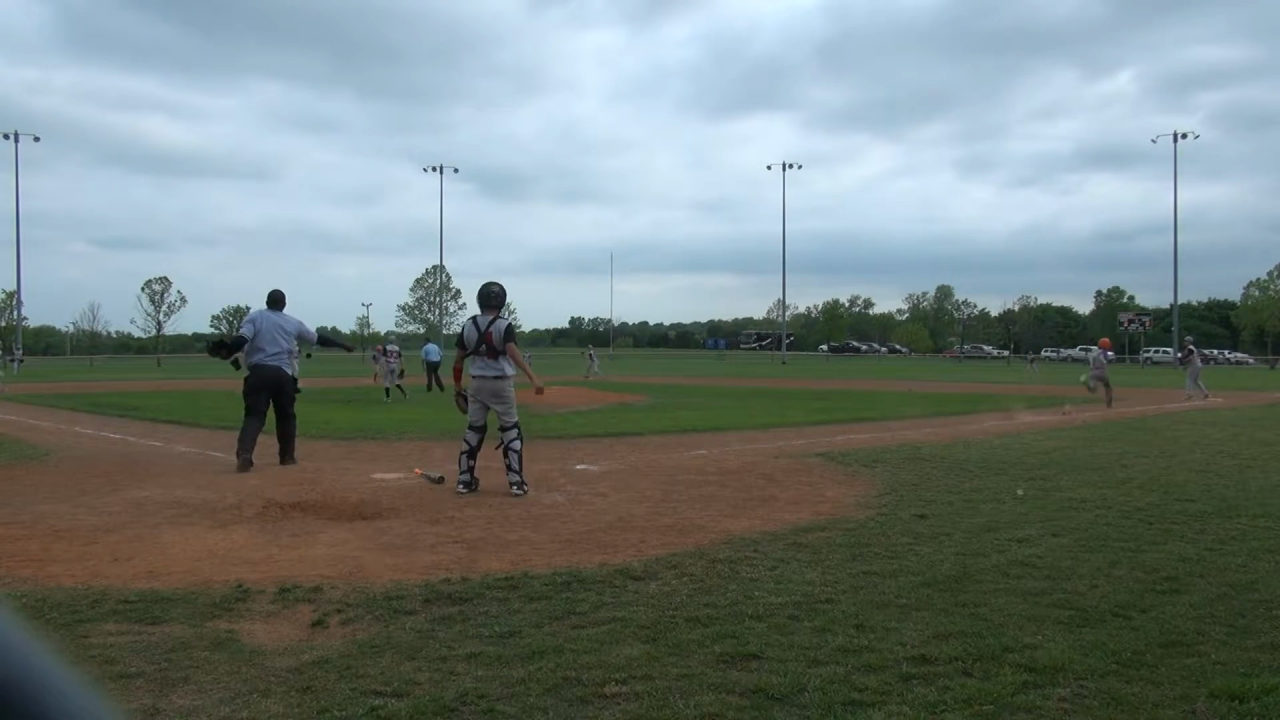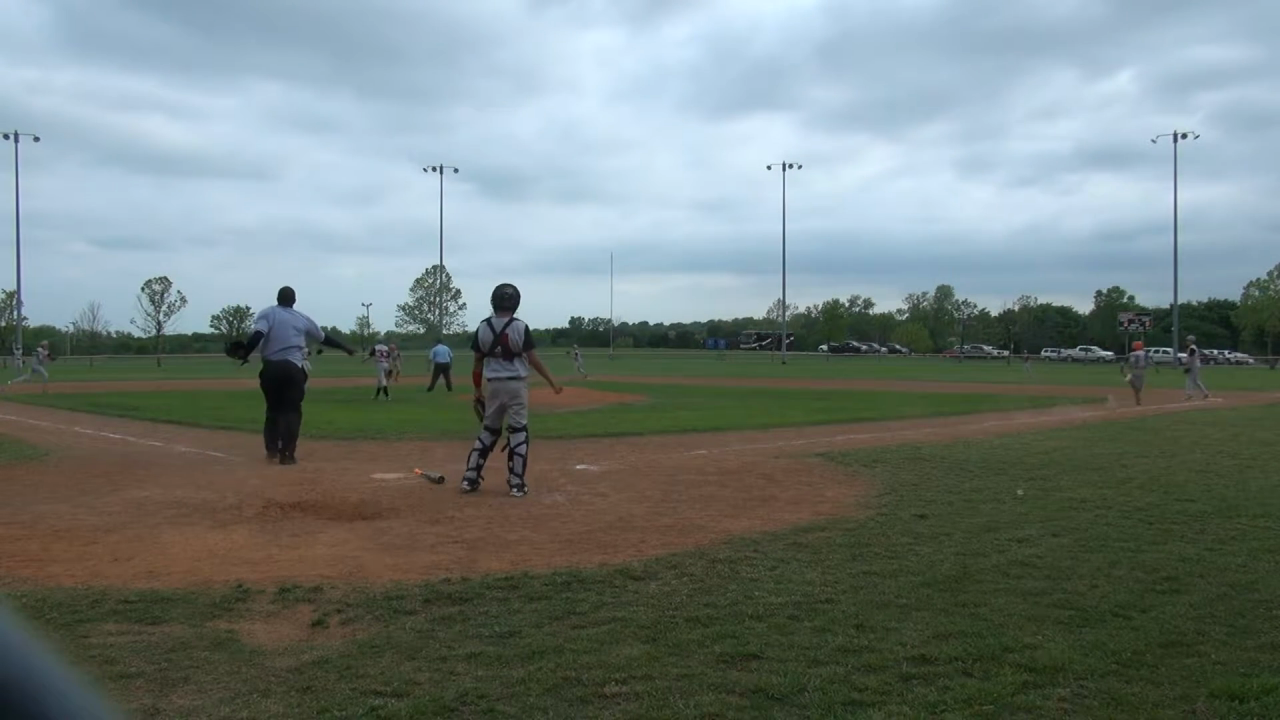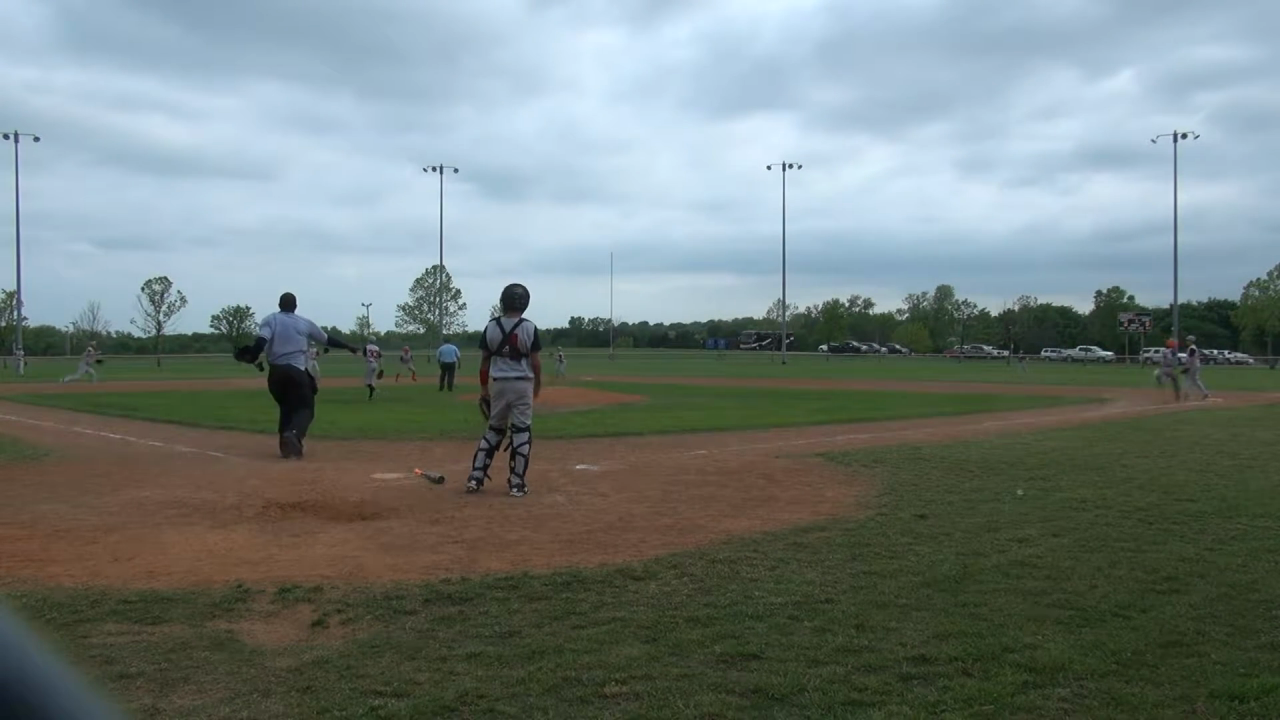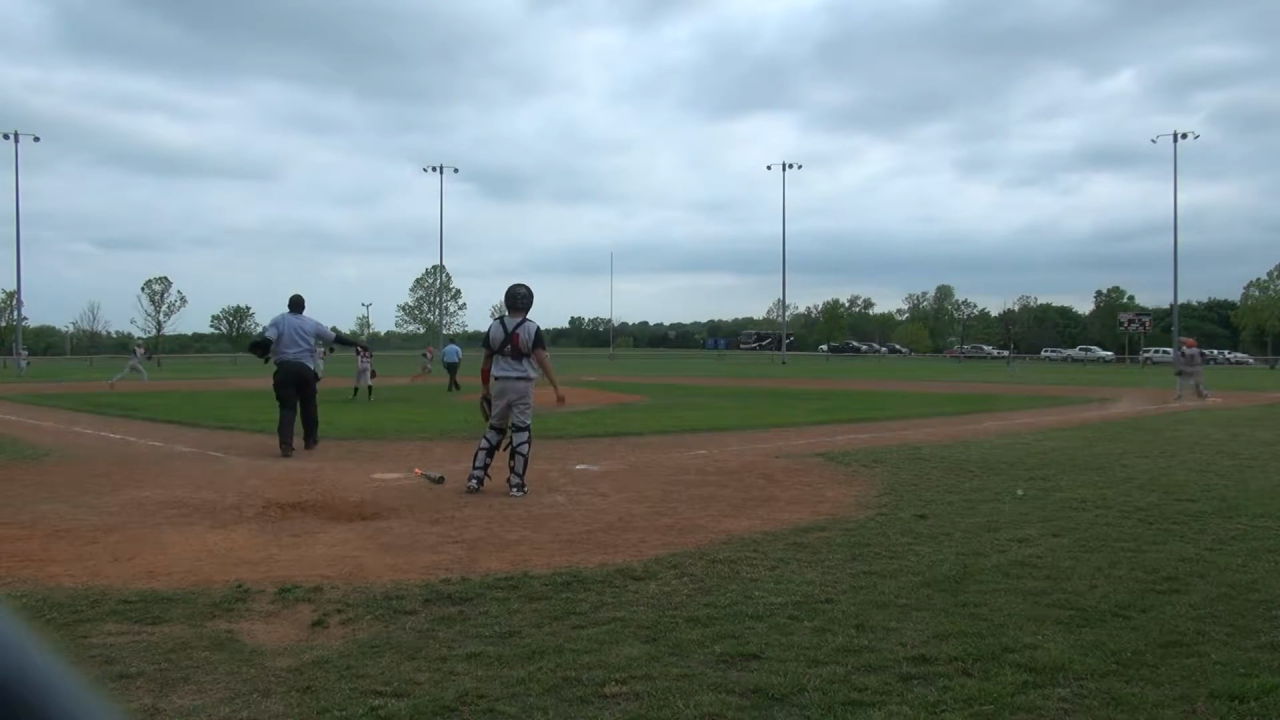
dt=0.3s
person 1, frame 1
left shoulder: (468, 326)
right shoulder: (504, 325)
left elbow: (459, 358)
right elbow: (513, 354)
left wrist: (457, 384)
right wrist: (533, 379)
left hip: (477, 384)
right hip: (501, 384)
left knee: (473, 430)
right knee: (511, 431)
left ankle: (464, 480)
right ankle: (516, 482)
person 1, frame 2
left shoulder: (483, 328)
right shoulder: (520, 327)
left elbow: (477, 362)
right elbow: (533, 360)
left wrist: (478, 389)
right wrist: (552, 382)
left hip: (493, 385)
right hip: (516, 385)
left knee: (489, 430)
right knee: (518, 432)
left ankle: (470, 477)
right ankle: (516, 483)
person 1, frame 3
left shoulder: (491, 327)
right shoulder: (529, 328)
left elbow: (484, 360)
right elbow: (535, 362)
left wrist: (484, 388)
right wrist: (537, 385)
left hip: (498, 385)
right hip: (522, 385)
left knee: (494, 430)
right knee: (521, 432)
left ankle: (475, 477)
right ankle: (517, 483)
person 1, frame 4
left shoulder: (494, 326)
right shoulder: (532, 328)
left elbow: (487, 359)
right elbow: (542, 360)
left wrist: (485, 387)
right wrist: (556, 387)
left hip: (499, 384)
right hip: (522, 385)
left knee: (494, 429)
right knee: (521, 432)
left ankle: (476, 477)
right ankle: (516, 483)
person 2, frame 1
left shoulder: (254, 317)
right shoulder: (294, 323)
left elbow: (241, 340)
right elbow: (319, 339)
left wrist: (228, 353)
right wrist: (343, 346)
left hip: (258, 373)
right hip: (282, 374)
left knee: (254, 416)
right knee: (286, 416)
left ankle: (245, 454)
right ankle: (286, 456)
person 2, frame 2
left shoulder: (267, 313)
right shoulder: (303, 319)
left elbow: (257, 335)
right elbow: (324, 338)
left wrist: (245, 353)
right wrist: (345, 348)
left hip: (270, 367)
right hip: (293, 368)
left knee: (273, 408)
right knee: (291, 411)
left ankle: (273, 449)
right ankle: (286, 453)
person 2, frame 3
left shoulder: (269, 320)
right shoulder: (305, 323)
left elbow: (261, 342)
right elbow: (327, 339)
left wrist: (252, 358)
right wrist: (348, 347)
left hip: (276, 371)
right hip: (297, 371)
left knee: (286, 408)
right knee: (304, 408)
left ankle: (285, 447)
right ankle: (293, 435)
person 2, frame 4
left shoulder: (278, 320)
right shoulder: (313, 324)
left elbow: (267, 341)
right elbow: (335, 338)
left wrist: (263, 354)
right wrist: (358, 344)
left hip: (284, 369)
right hip: (305, 369)
left knee: (287, 407)
right knee: (308, 406)
left ankle: (286, 445)
right ankle: (310, 440)
